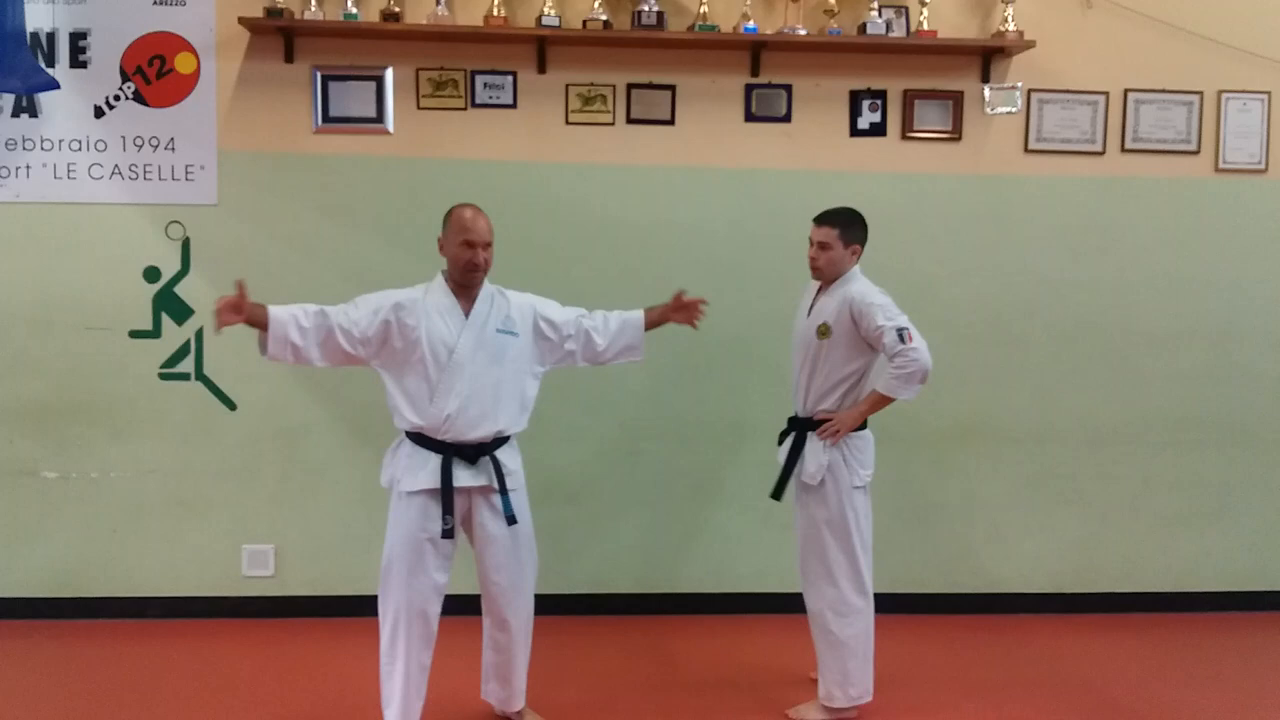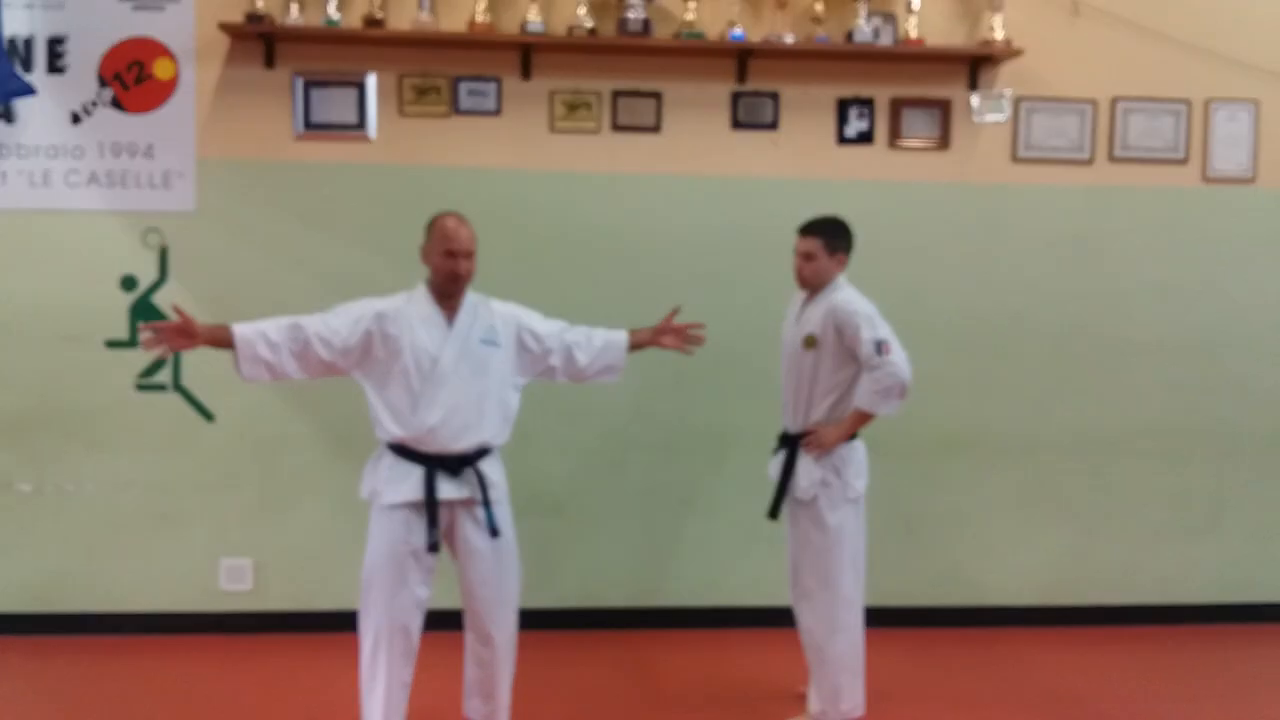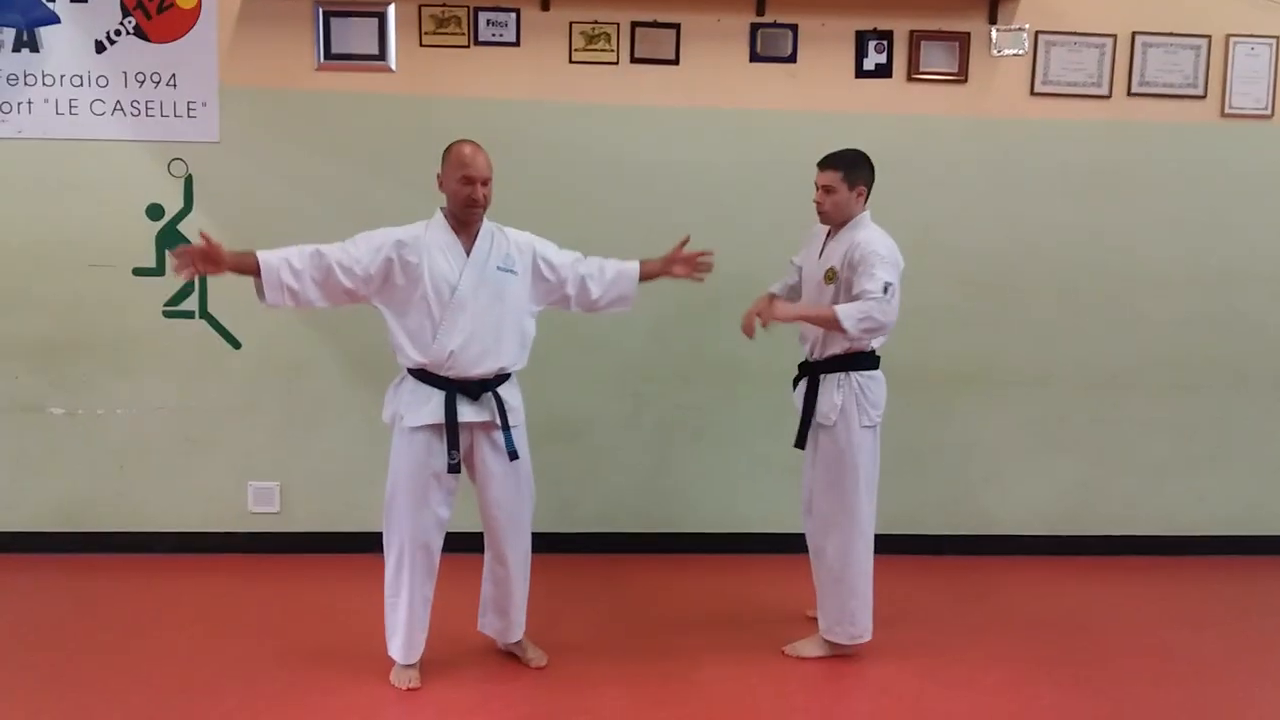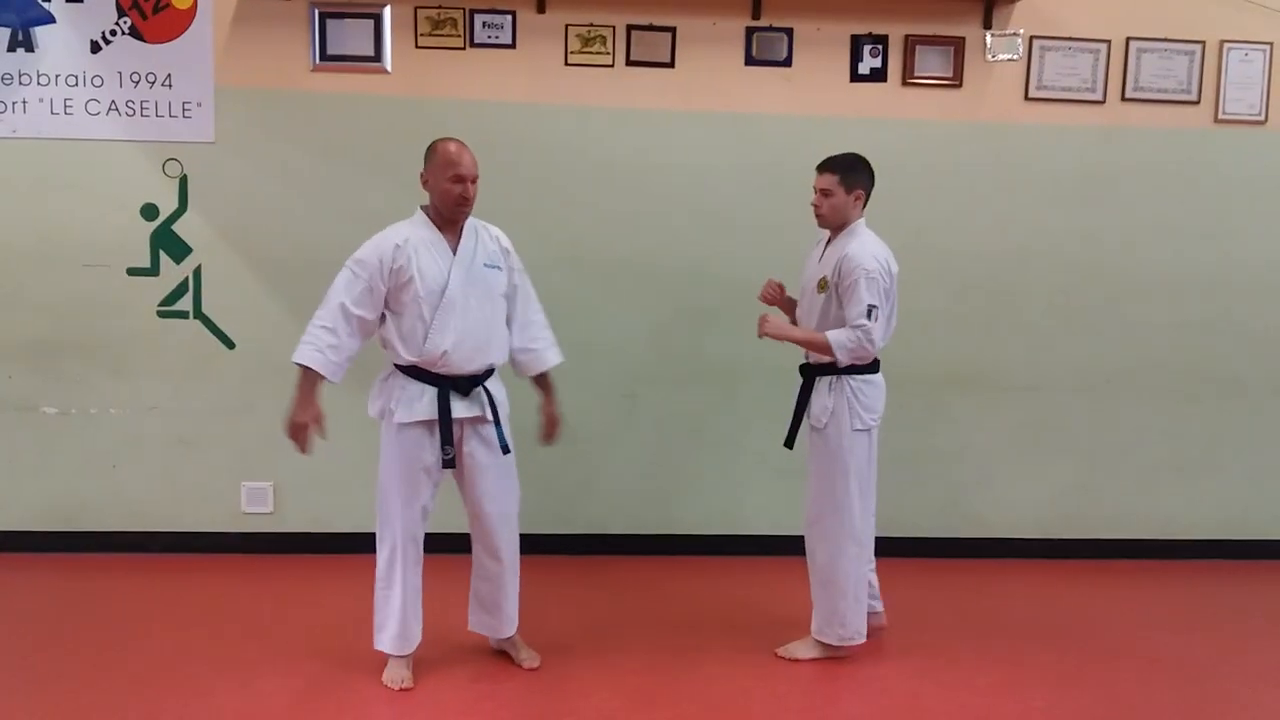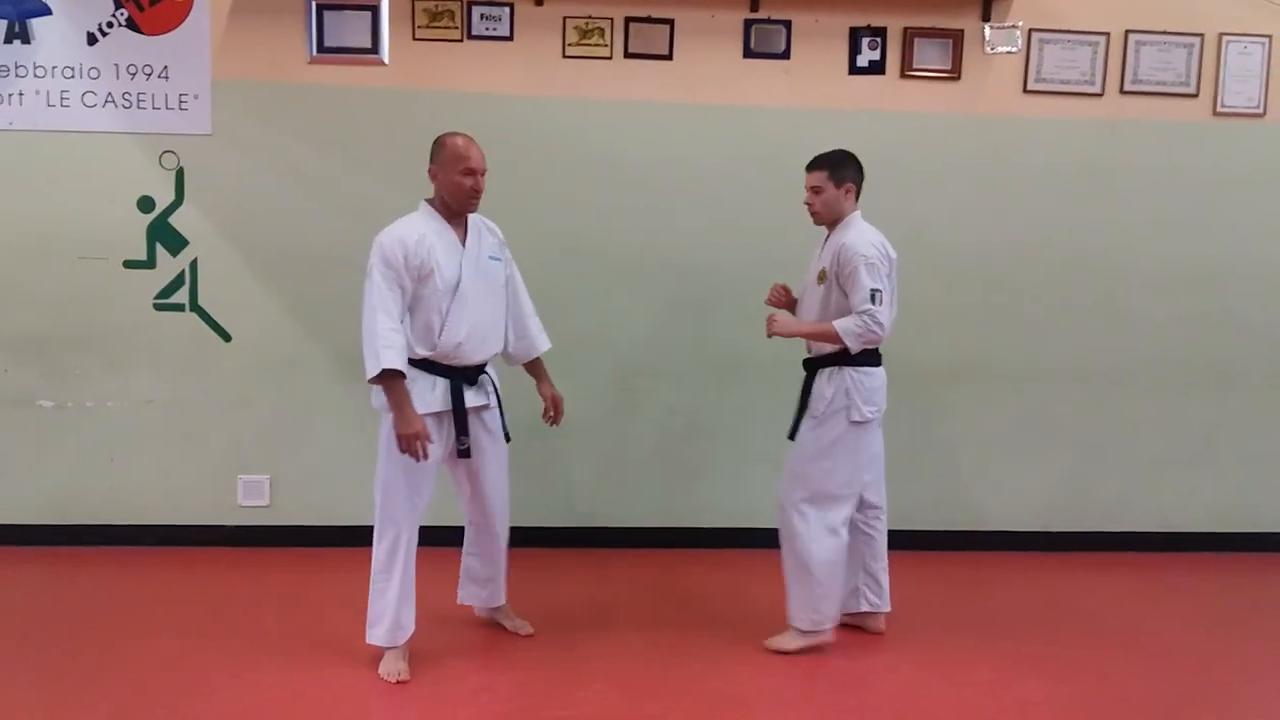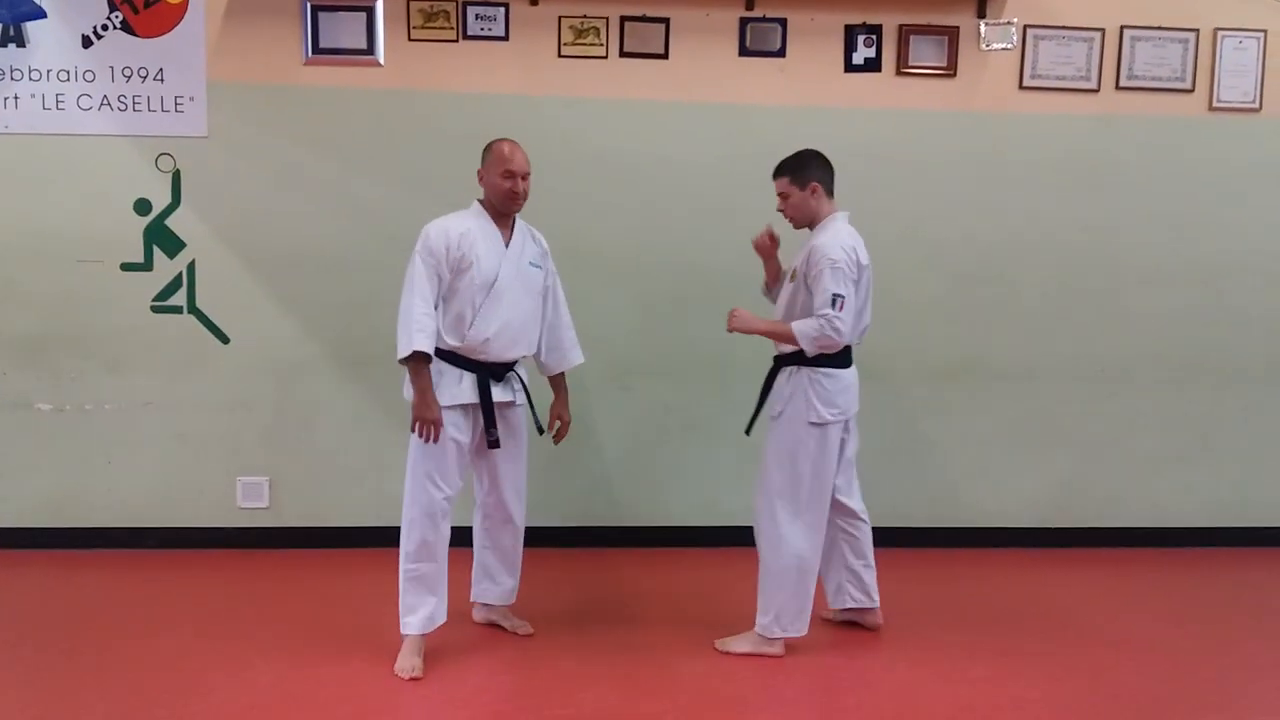
dt=0.4s
person 1, frame 1
left shoulder: (524, 312)
right shoulder: (398, 311)
left elbow: (594, 331)
right elbow: (323, 326)
left wrist: (663, 315)
right wrist: (249, 314)
left hip: (496, 471)
right hip: (425, 472)
left knee: (511, 593)
right knee: (409, 596)
person 1, frame 2
left shoulder: (508, 323)
right shoulder: (380, 321)
left elbow: (578, 346)
right elbow: (296, 340)
left wrist: (651, 337)
right wrist: (204, 336)
left hip: (478, 483)
right hip: (406, 485)
left knee: (495, 604)
right knee: (391, 610)
person 1, frame 3
left shoulder: (522, 248)
right shoulder: (400, 247)
left elbow: (588, 277)
right elbow: (320, 267)
left wrist: (662, 267)
right wrist: (228, 261)
left hip: (497, 406)
right hip: (427, 407)
left knee: (510, 526)
right knee: (413, 530)
left ankle: (509, 631)
right ankle: (405, 652)
person 1, frame 4
left shoulder: (496, 244)
right shoulder: (389, 247)
left elbow: (525, 320)
right elbow: (340, 322)
left wrist: (548, 393)
right wrist: (306, 397)
left hip: (482, 399)
right hip: (414, 402)
left knee: (498, 523)
right knee: (402, 525)
left ankle: (503, 631)
right ankle: (399, 648)
person 1, frame 5
left shoulder: (490, 236)
right shoulder: (400, 240)
left elbow: (516, 312)
right elbow: (383, 328)
left wrist: (543, 379)
right wrist: (403, 408)
left hip: (478, 391)
right hip: (420, 393)
left knee: (490, 507)
right knee: (399, 515)
left ankle: (488, 600)
right ankle: (392, 638)
person 1, frame 6
left shoulder: (535, 246)
right shoulder: (445, 234)
left elbow: (551, 323)
right elbow: (417, 314)
left wrist: (560, 394)
right wrist: (423, 391)
left hip: (507, 388)
right hip: (450, 386)
left knee: (506, 503)
right knee: (429, 505)
left ankle: (491, 601)
right ankle: (416, 630)
person 2, frame 1
left shoulder: (862, 299)
right shoulder: (816, 292)
left elbow: (915, 360)
left wrist: (858, 412)
right wrist: (806, 429)
left hip: (838, 449)
right hip: (811, 444)
left knee: (839, 571)
right knee: (823, 565)
right ankle: (843, 668)
person 2, frame 2
left shoulder: (849, 309)
right shoulder: (803, 304)
left elbow: (894, 374)
left wrist: (842, 430)
left hip: (830, 463)
right hip: (803, 459)
left knee: (830, 583)
right knee: (812, 579)
person 2, frame 3
left shoulder: (873, 247)
right shoulder: (821, 238)
left elbow: (875, 315)
right elbow: (795, 282)
left wrist: (795, 312)
right wrist: (769, 303)
left hip: (850, 388)
right hip: (821, 383)
left knee: (843, 509)
right knee: (822, 504)
left ankle: (842, 630)
right ankle: (842, 603)
person 2, frame 4
left shoulder: (863, 257)
right shoulder: (828, 246)
left elbow: (862, 342)
left wrist: (788, 331)
right wrist: (787, 303)
left hip: (848, 393)
right hip: (833, 390)
left knee: (836, 515)
right knee: (846, 510)
left ankle: (837, 632)
right ankle: (864, 608)
person 2, frame 5
left shoulder: (858, 245)
right shoulder: (836, 241)
left elbow: (870, 324)
left wrist: (797, 327)
right wrist: (794, 305)
left hip: (845, 386)
right hip: (848, 382)
left knee: (807, 501)
right knee: (859, 500)
left ankle: (814, 621)
right ankle: (867, 606)
person 2, frame 6
left shoulder: (830, 248)
right shoulder: (831, 239)
left elbow: (829, 330)
right elbow: (796, 301)
left wrist: (757, 326)
right wrist: (770, 262)
left hip: (812, 386)
right hip: (827, 382)
left knee: (787, 509)
right knee: (838, 498)
left ankle: (772, 631)
right ankle: (861, 603)
